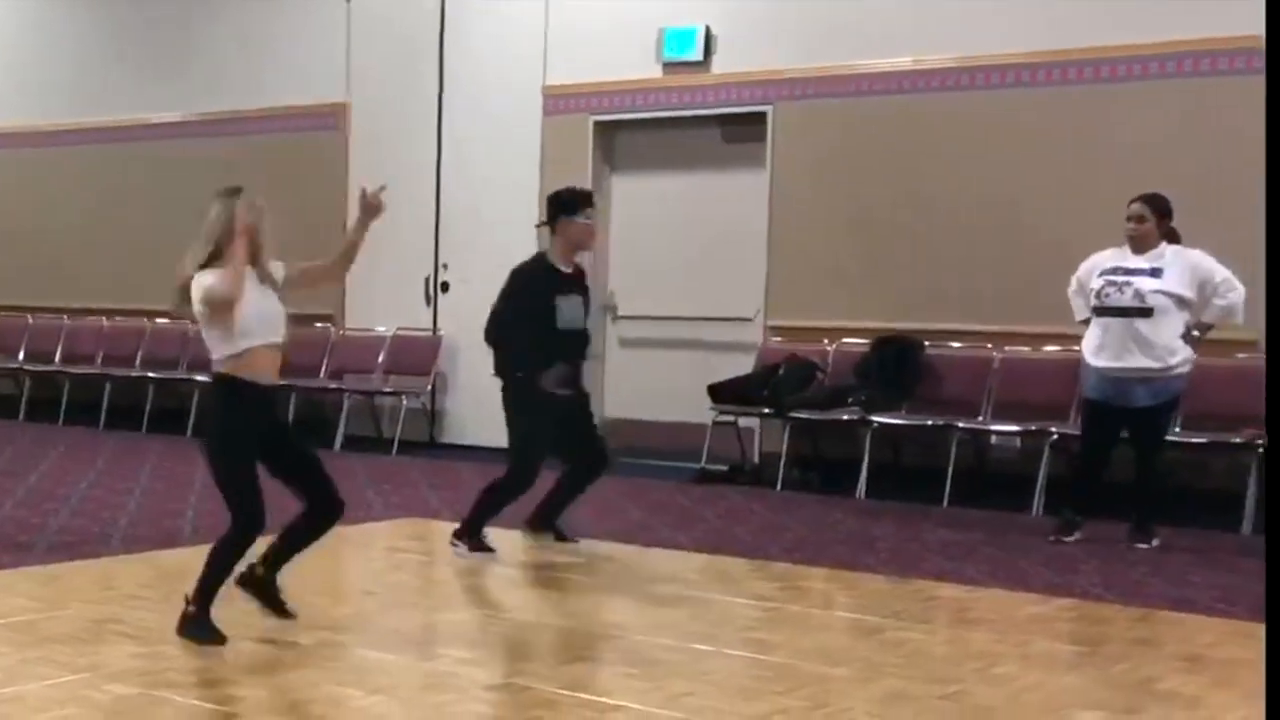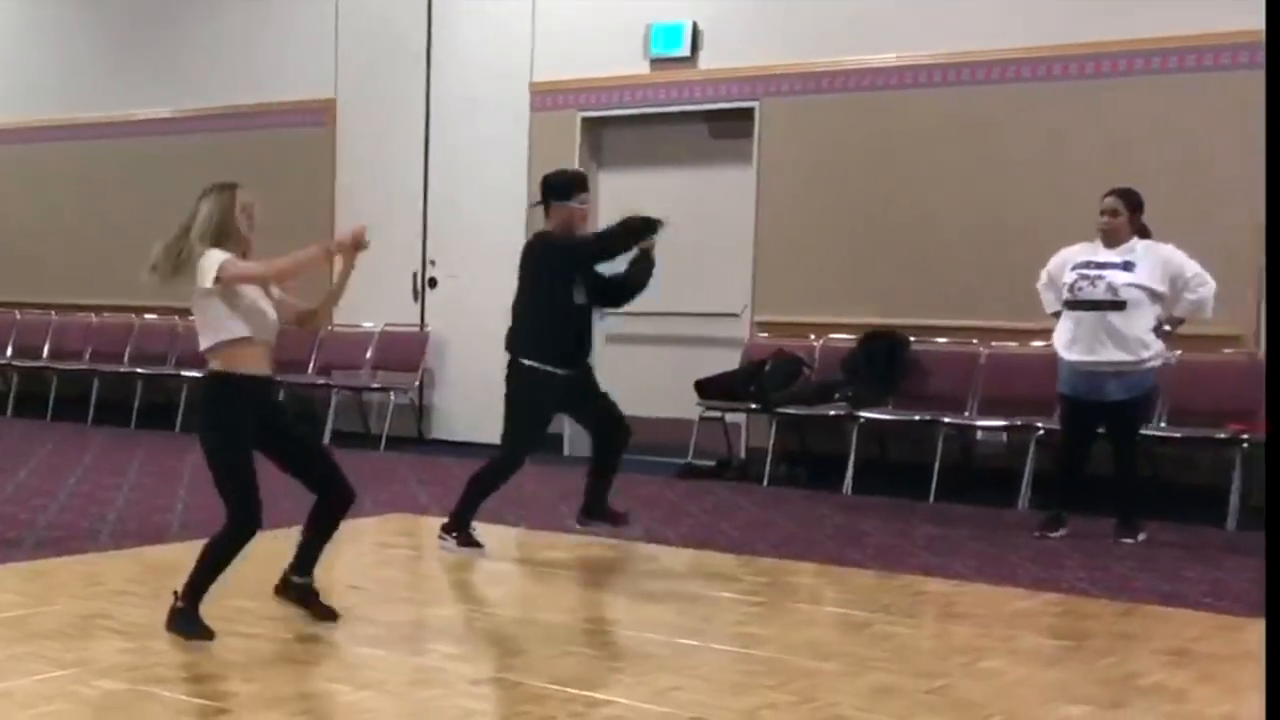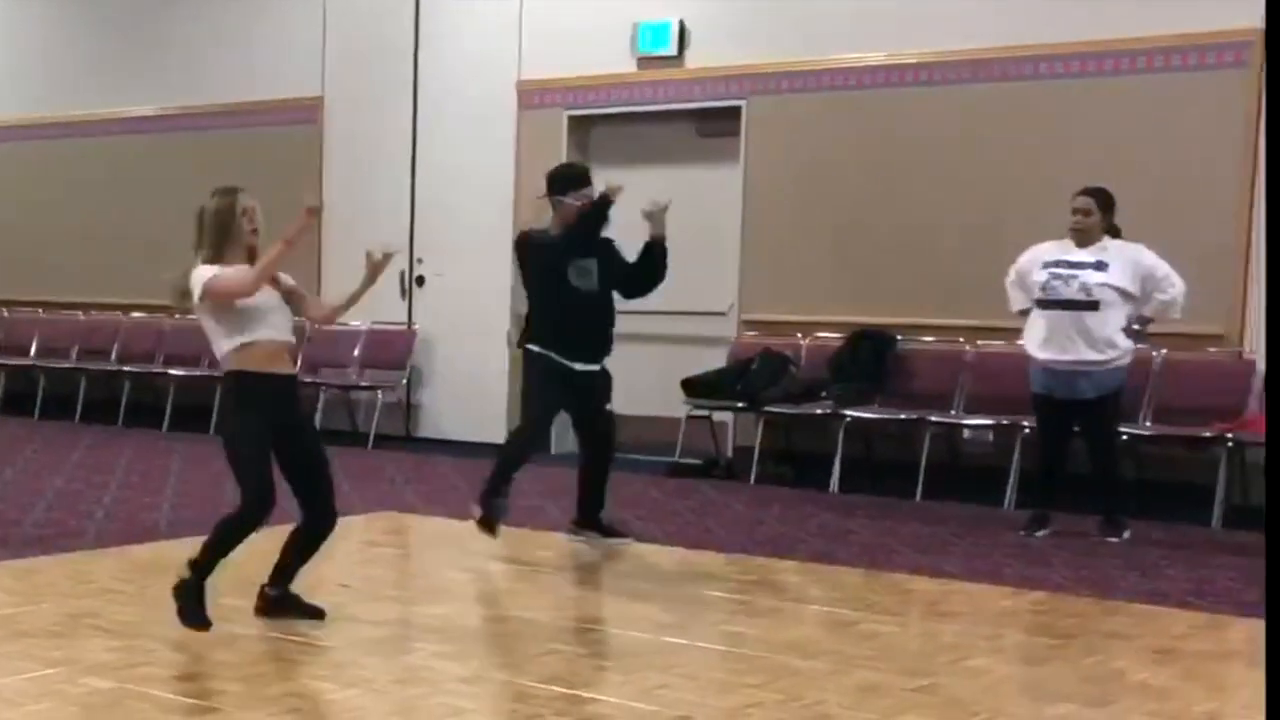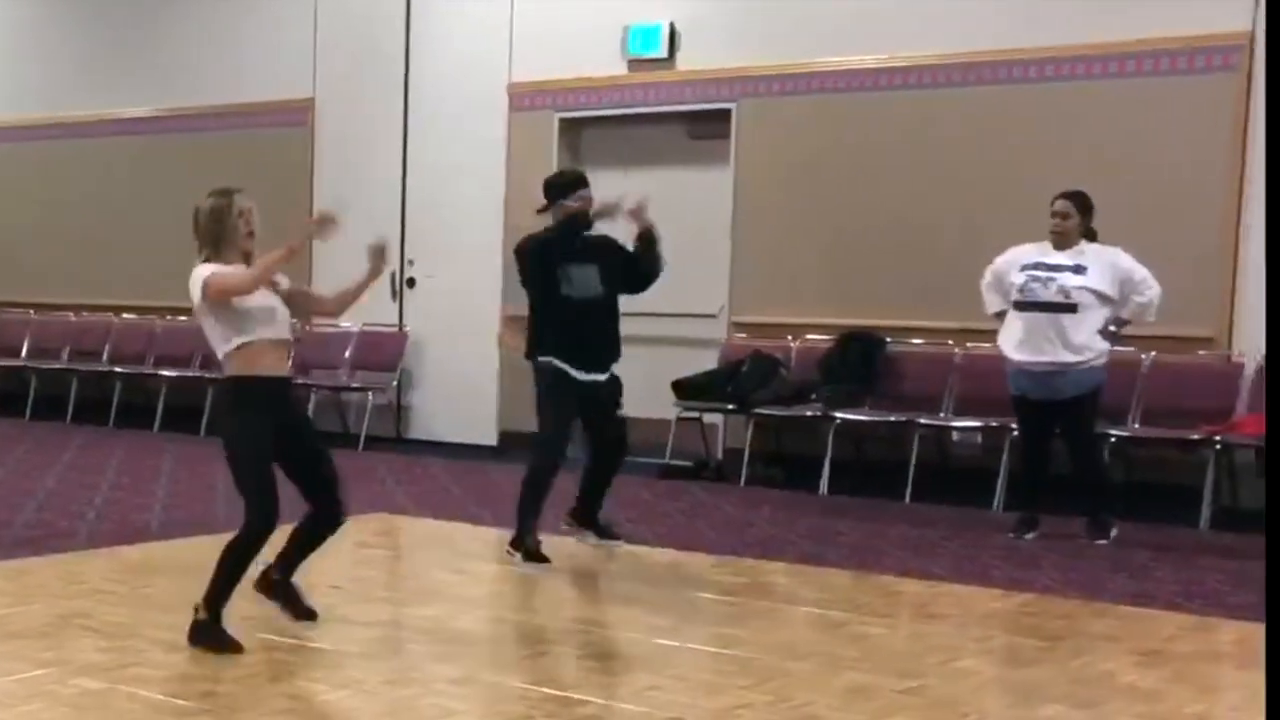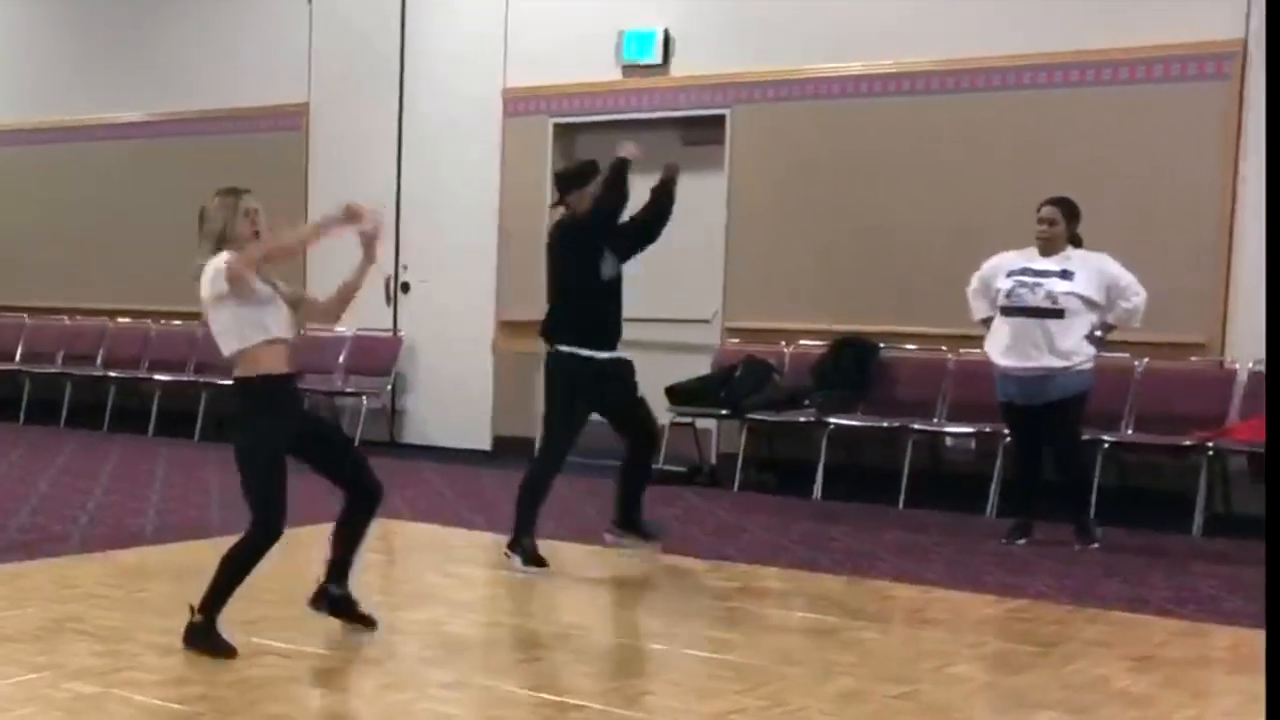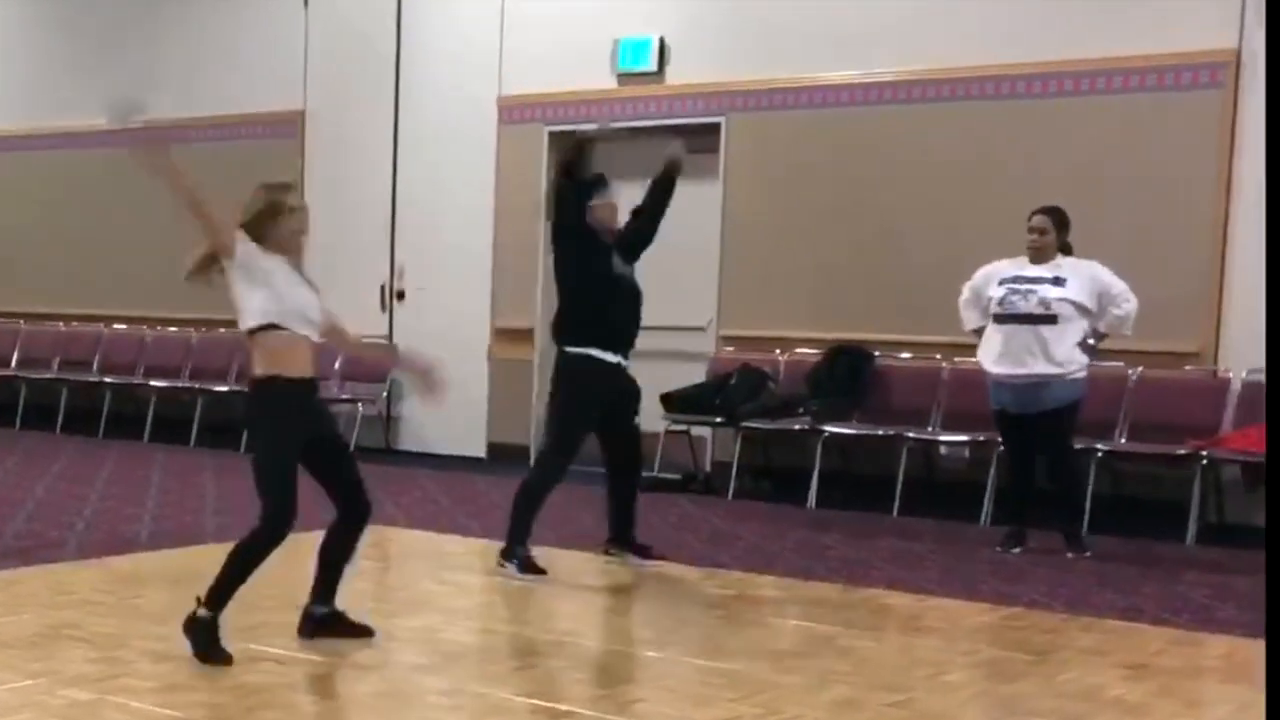
dt=0.2s
person 1, frame 1
left shoulder: (268, 273)
right shoulder: (209, 280)
left elbow: (334, 272)
right elbow: (228, 296)
left wrist: (364, 222)
right wrist: (242, 233)
left hip: (266, 408)
right hip: (231, 407)
left knee: (328, 504)
right knee: (249, 520)
left ankle: (261, 573)
right ankle: (196, 611)
person 1, frame 2
left shoulder: (257, 280)
right shoulder: (212, 262)
left elbow: (308, 319)
right elbow: (275, 271)
left wrist: (345, 268)
right wrist: (333, 246)
left hip: (264, 399)
right hip: (227, 399)
left knee: (337, 491)
right knee: (245, 517)
left ankle: (299, 579)
right ankle: (184, 606)
person 1, frame 3
left shoulder: (274, 278)
right shoulder: (206, 276)
left elbow: (322, 313)
right elbow: (246, 286)
left wrist: (369, 282)
right wrist: (294, 235)
left hip: (288, 398)
right hip: (247, 396)
left knee: (322, 512)
right knee: (258, 502)
left ankle: (276, 590)
right ankle: (193, 581)
person 1, frame 4
left shoulder: (269, 278)
right shoulder: (206, 276)
left elbow: (329, 306)
right elbow: (246, 282)
left wrist: (371, 274)
right wrist: (303, 239)
left hip: (284, 400)
right hip: (244, 401)
left knee: (331, 507)
right knee: (262, 514)
left ankle: (278, 576)
right ankle: (207, 618)
person 1, frame 5
left shoulder: (264, 283)
right shoulder: (223, 268)
left elbow: (327, 312)
right elbow: (278, 250)
left wrist: (366, 259)
right wrist: (336, 220)
left hip: (288, 402)
right hip: (257, 402)
left knee: (365, 488)
right knee: (268, 524)
left ankle: (334, 590)
right ankle: (202, 622)
person 1, frame 6
left shoulder: (296, 280)
right shoulder: (245, 257)
left elbow: (342, 338)
right elbow: (201, 211)
left wrist: (402, 361)
right wrist: (165, 166)
left hip: (307, 403)
right hip: (273, 402)
left knee: (355, 506)
right knee: (277, 521)
left ankle: (320, 610)
right ankle: (205, 616)
person 2, frame 1
left shoulder: (577, 276)
right shoulder: (530, 276)
right elbow: (498, 333)
right wrist: (538, 372)
left hip: (567, 391)
right hip: (529, 391)
left knee: (592, 458)
right knee: (523, 474)
left ankle: (542, 520)
right ankle: (467, 532)
person 2, frame 2
left shoulder: (574, 251)
right shoulder: (545, 250)
left elbow: (609, 294)
right elbow: (604, 246)
left wrist: (644, 255)
right wrist: (646, 226)
left hip: (572, 370)
right hip: (534, 373)
left knee: (614, 431)
right knee: (512, 455)
left ankle: (594, 509)
right ankle: (456, 526)
person 2, frame 3
left shoulder: (599, 248)
right shoulder: (535, 244)
left elbow: (636, 284)
right elbow: (572, 243)
left wrist: (657, 239)
right wrist: (603, 204)
left hip: (589, 366)
right hip: (547, 361)
left knee: (599, 444)
right knee: (531, 434)
left ankle: (587, 520)
right ankle: (491, 499)
person 2, frame 4
left shoulder: (604, 250)
right shoulder: (536, 248)
left elbow: (640, 278)
right elbow: (553, 247)
left wrist: (646, 233)
right wrist: (587, 219)
left hip: (598, 374)
right hip: (557, 370)
left knee: (612, 447)
right knee: (551, 449)
left ankle: (584, 516)
right ankle: (523, 537)
person 2, frame 5
left shoulder: (608, 235)
right shoulder: (568, 234)
left elbow: (647, 225)
right elbow: (604, 211)
left wrist: (666, 185)
right wrist: (622, 163)
left hip: (606, 360)
right hip: (571, 362)
left knee: (644, 435)
right knee: (553, 451)
left ankle: (626, 521)
right ankle: (520, 540)
person 2, frame 6
left shoulder: (619, 246)
right shoulder: (574, 241)
left elbow: (647, 216)
right elbow: (567, 191)
left wrist: (668, 173)
right wrist: (581, 149)
left hip: (612, 370)
right hip: (582, 366)
left knee: (627, 458)
right knee: (554, 459)
left ankle: (620, 539)
right ankle: (514, 548)
person 3, frame 1
left shoulder: (1187, 262)
right shoulder: (1103, 261)
left elbow: (1230, 293)
right elbow: (1077, 289)
left wrist: (1194, 333)
left hip: (1156, 378)
right hip: (1102, 374)
left knee: (1147, 455)
right knee: (1092, 449)
left ankle: (1144, 525)
right ankle: (1072, 516)
person 3, frame 2
left shoulder: (1159, 256)
right shoulder: (1074, 255)
left elbow: (1200, 287)
right elbow: (1048, 283)
left wrist: (1165, 327)
right wrist: (1063, 322)
left hip: (1130, 371)
right hip: (1076, 369)
left knee: (1125, 448)
right knee: (1072, 445)
left ankle: (1129, 520)
right ankle: (1056, 513)
person 3, frame 3
left shoulder: (1130, 256)
right shoulder: (1044, 254)
left elbow: (1170, 288)
right elbow: (1016, 280)
left wrist: (1135, 326)
right wrist: (1031, 321)
left hip: (1100, 369)
right hip: (1048, 368)
left knee: (1102, 446)
right knee: (1050, 445)
left ankle: (1115, 517)
right ankle: (1041, 512)
person 3, frame 4
left shoulder: (1108, 260)
right shoulder: (1021, 256)
left elbow: (1146, 291)
right elbow: (991, 282)
left wrist: (1112, 329)
right wrist: (1007, 322)
left hip: (1078, 370)
right hip: (1026, 369)
left knee: (1082, 446)
right knee: (1032, 446)
left ankle: (1101, 517)
right ankle: (1029, 514)
person 3, frame 5
left shoulder: (1094, 266)
right shoulder: (1007, 262)
left elbow: (1133, 296)
right elbow: (978, 288)
left wrist: (1098, 334)
right wrist: (993, 328)
left hip: (1065, 375)
right hip: (1013, 374)
left knee: (1066, 450)
right knee: (1024, 451)
left ankle: (1083, 522)
right ankle: (1022, 520)
person 3, frame 6
left shoulder: (1086, 273)
right shoulder: (999, 271)
left elbow: (1124, 303)
right elbow: (969, 299)
left wrist: (1091, 341)
right wrist: (986, 338)
left hip: (1058, 383)
right hip: (1007, 382)
left knee: (1059, 458)
right knee: (1018, 460)
left ankle: (1073, 531)
right ankle: (1017, 528)
